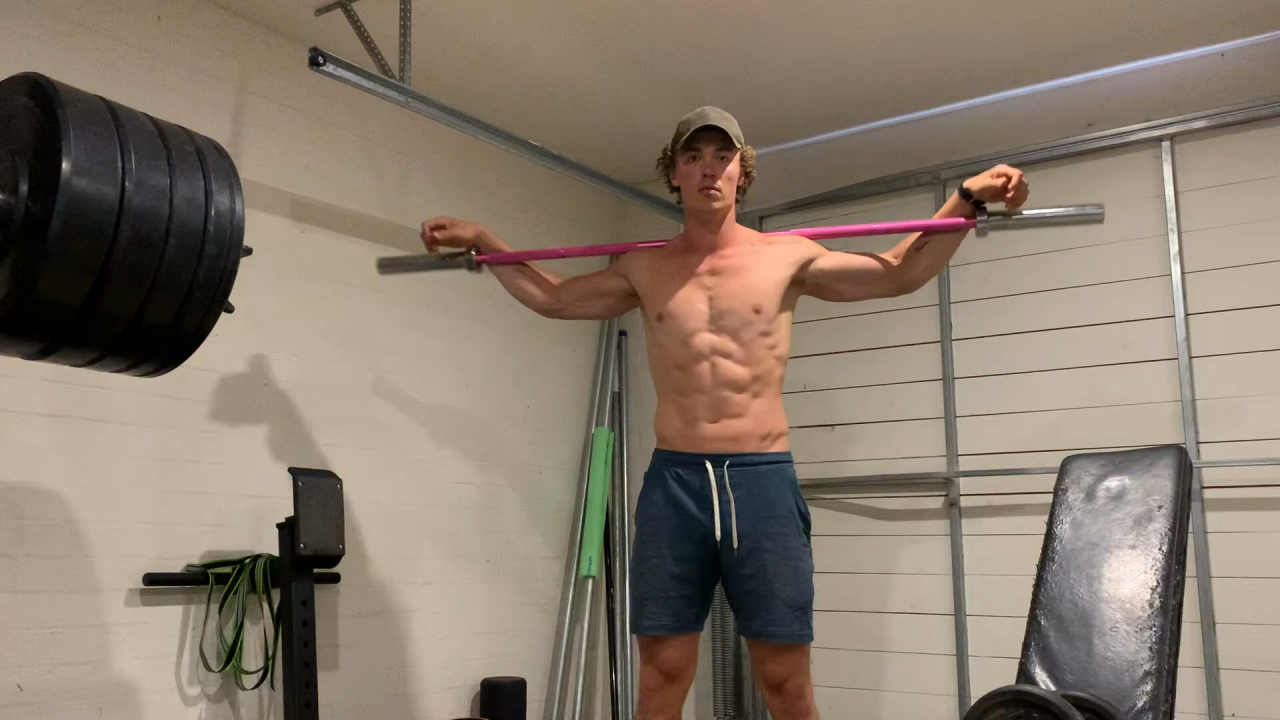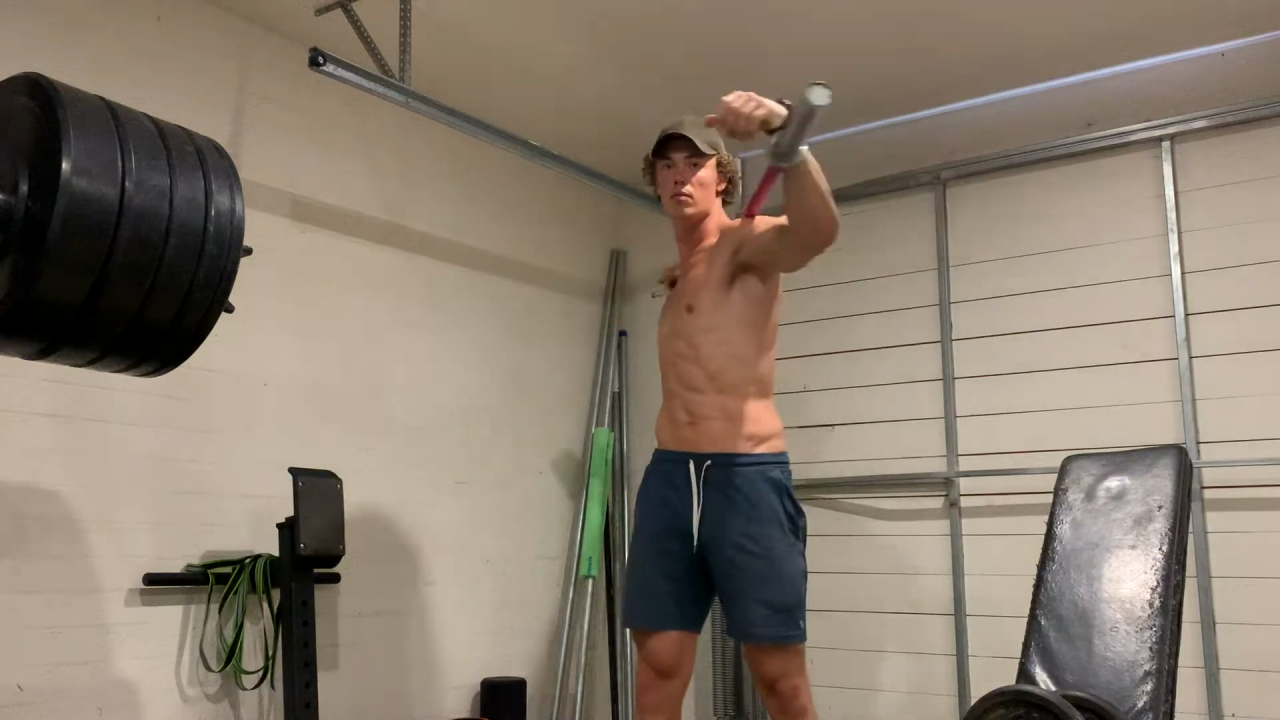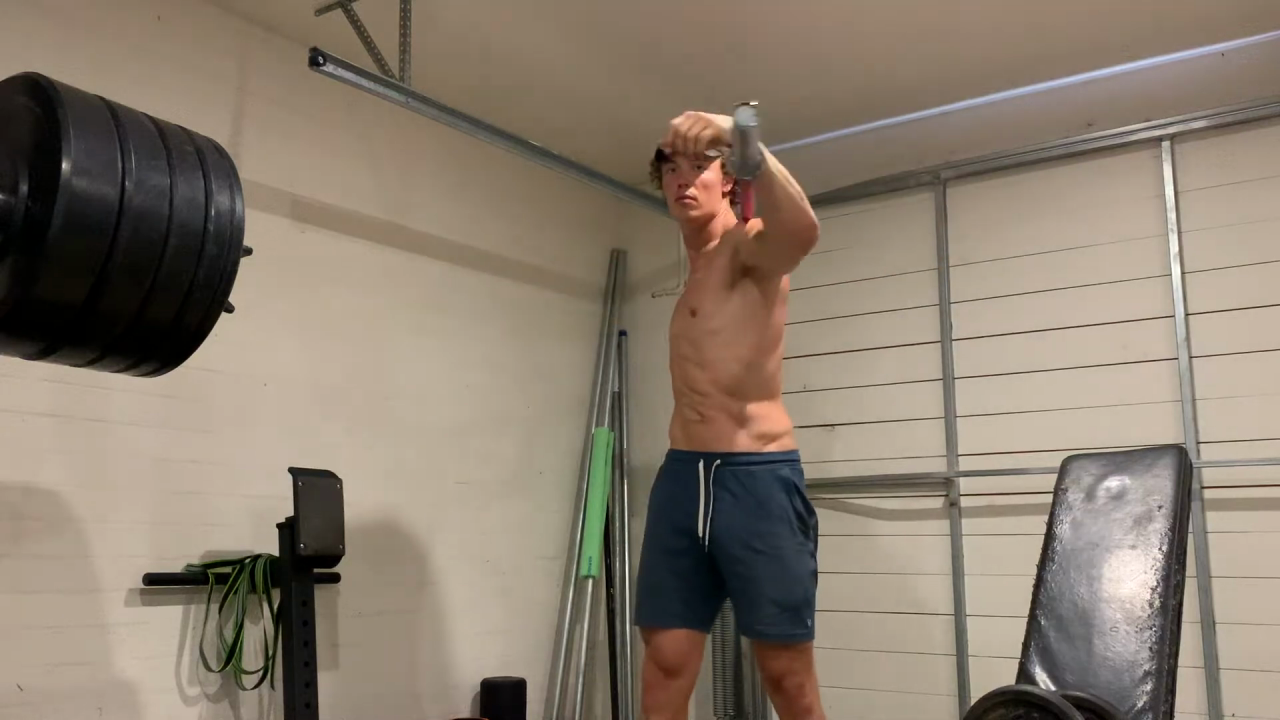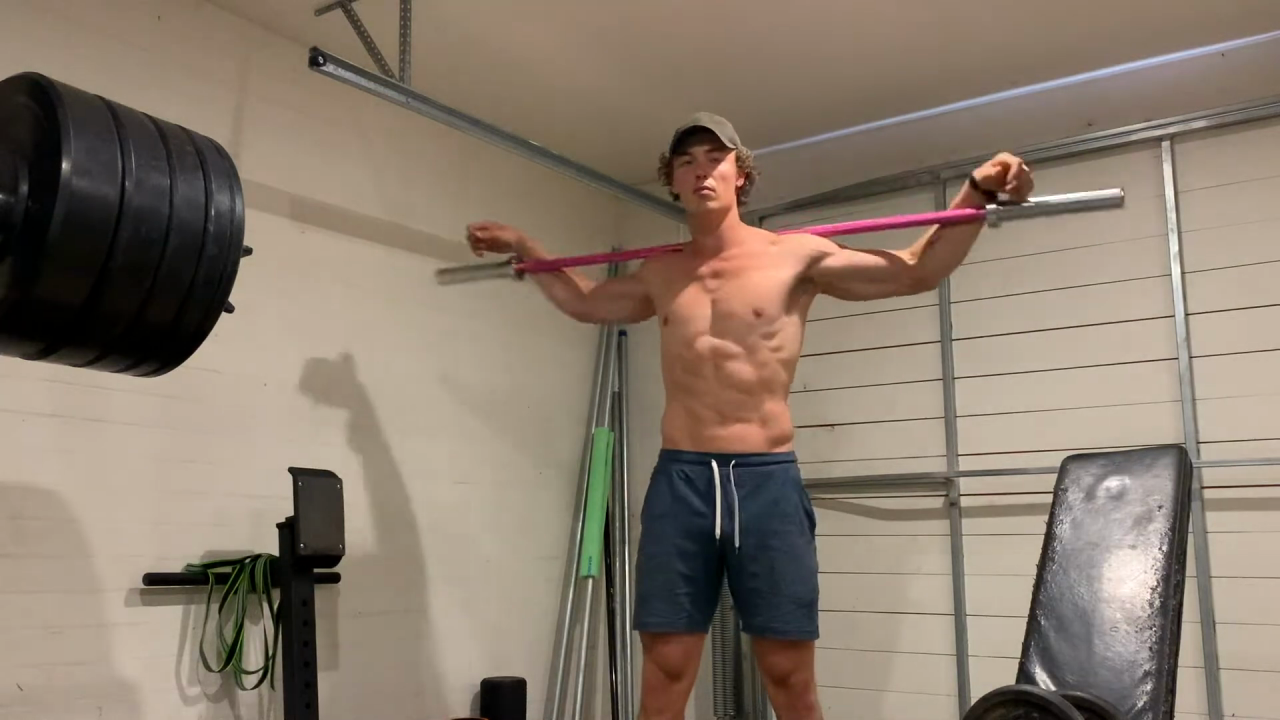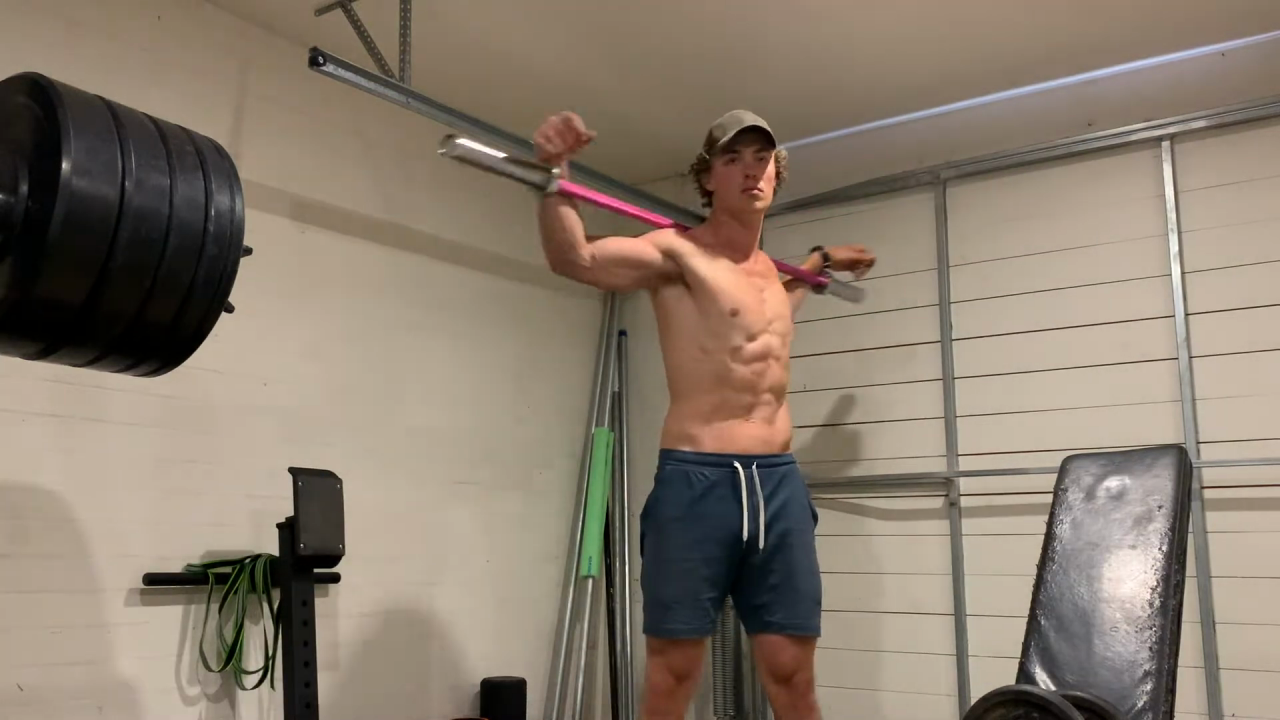
dt=0.5s
person 1, frame 1
left shoulder: (785, 255)
right shoulder: (645, 268)
left elbow: (903, 272)
right elbow: (554, 296)
left wrist: (966, 200)
right wrist: (484, 243)
left hip: (762, 481)
right hip: (674, 482)
right knee: (664, 667)
person 1, frame 2
left shoulder: (745, 242)
right shoulder: (692, 271)
left elbow: (819, 227)
left wrist: (782, 135)
left hip: (747, 480)
right hip: (669, 478)
right knee: (658, 666)
person 1, frame 3
left shoulder: (747, 244)
right shoulder: (707, 268)
left elbow: (800, 230)
left wrist: (737, 138)
left hip: (759, 479)
right hip: (682, 479)
right knee: (666, 667)
person 1, frame 4
left shoulder: (796, 256)
right shoulder: (661, 272)
left elbow: (919, 272)
right elbow: (587, 304)
left wrist: (976, 191)
right wrist: (527, 251)
left hip: (768, 481)
right hip: (680, 482)
right knee: (665, 669)
person 1, frame 5
left shoulder: (771, 271)
right shoulder: (675, 250)
right elbow: (570, 257)
left wrist: (821, 265)
right wrist: (553, 169)
left hip: (779, 484)
right hip: (694, 482)
